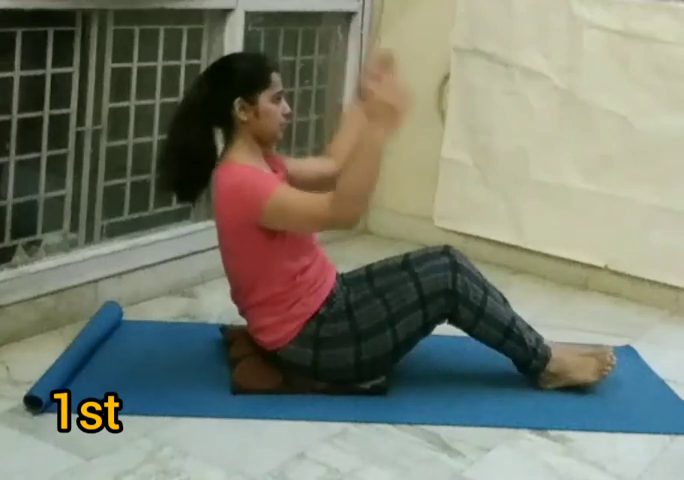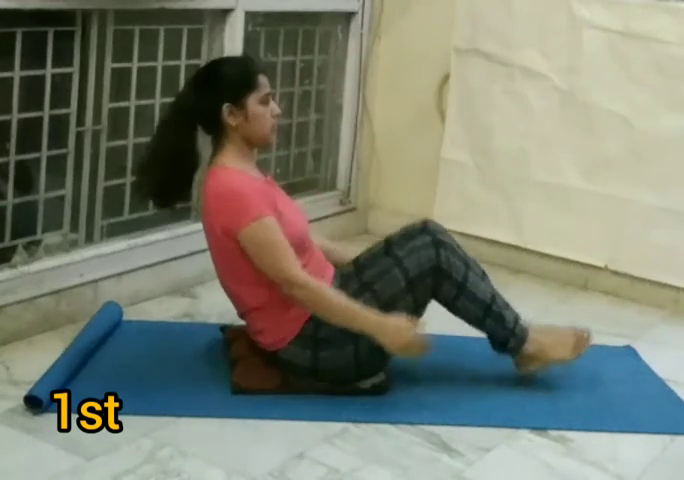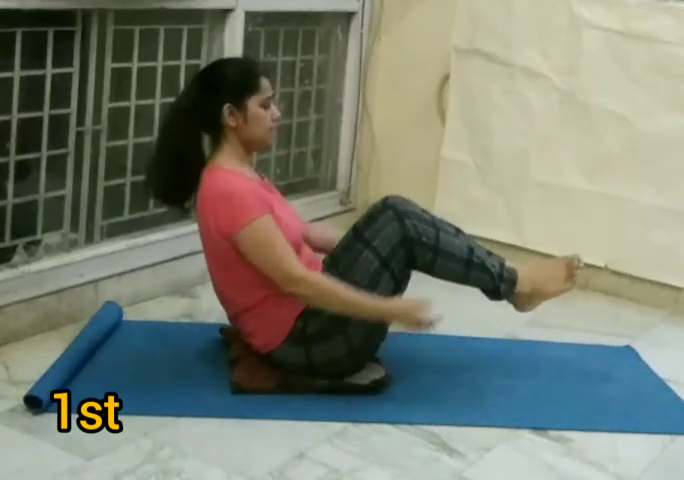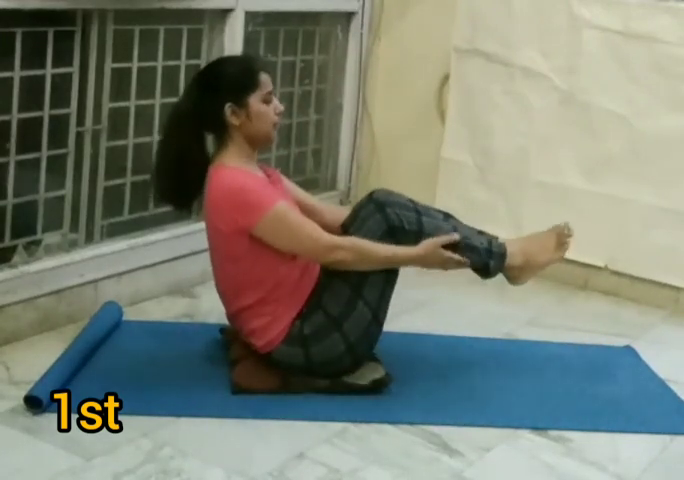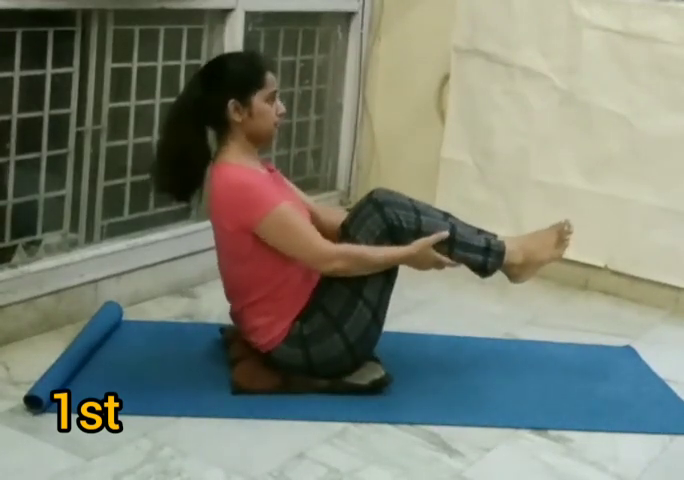
dt=1s
person 1, frame 1
left shoulder: (255, 164)
right shoulder: (244, 184)
left elbow: (329, 166)
right elbow: (341, 212)
left wrist: (362, 104)
right wrist: (379, 129)
left hip: (323, 304)
right hip: (311, 339)
left knee: (445, 259)
right knee: (447, 278)
left ankle: (536, 350)
right ankle: (544, 364)
person 1, frame 2
left shoulder: (242, 175)
right shoulder: (234, 190)
right elbow: (293, 283)
left wrist: (358, 265)
right wrist: (379, 327)
left hip: (319, 311)
right hip: (310, 341)
left knee: (424, 236)
right knee: (430, 254)
left ankle: (515, 335)
right ankle: (522, 343)
person 1, frame 3
left shoulder: (238, 176)
right shoulder: (229, 191)
left elbow: (302, 236)
right elbow: (294, 279)
left wrist: (379, 239)
right wrist: (386, 310)
left hip: (304, 317)
right hip: (302, 341)
left knee: (395, 216)
right knee: (397, 221)
left ankle: (506, 279)
right ankle: (512, 283)
person 1, frame 4
left shoulder: (249, 172)
right shoulder: (236, 187)
left elbow: (326, 216)
right elbow: (331, 250)
left wrist: (415, 230)
right wrist: (417, 255)
left hip: (303, 310)
right hip: (305, 340)
left knee: (381, 209)
right knee: (385, 214)
left ankle: (499, 253)
right ankle: (505, 257)
person 1, frame 5
left shoulder: (246, 169)
right shoulder: (242, 183)
left elbow: (322, 218)
right elbow: (328, 258)
left wrist: (409, 232)
right wrist: (408, 253)
left hip: (302, 312)
right hip: (305, 340)
left knee: (381, 207)
right knee: (385, 213)
left ankle: (499, 251)
right ankle: (505, 255)
